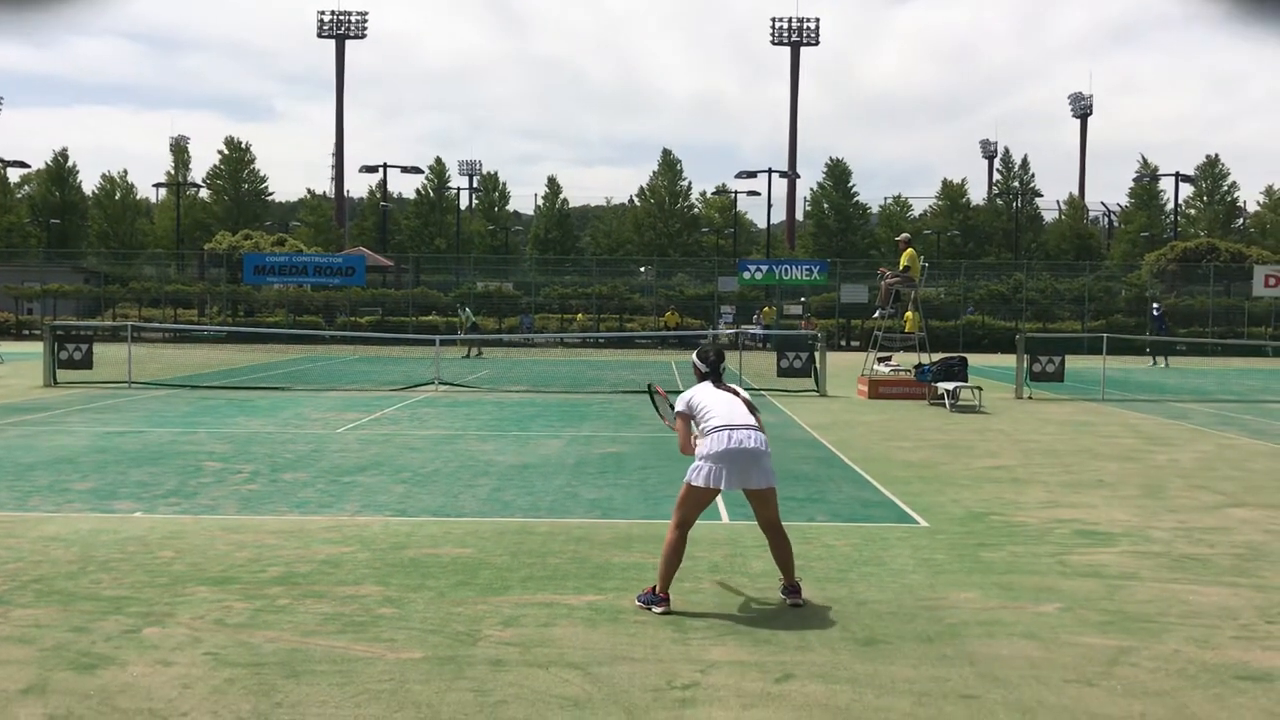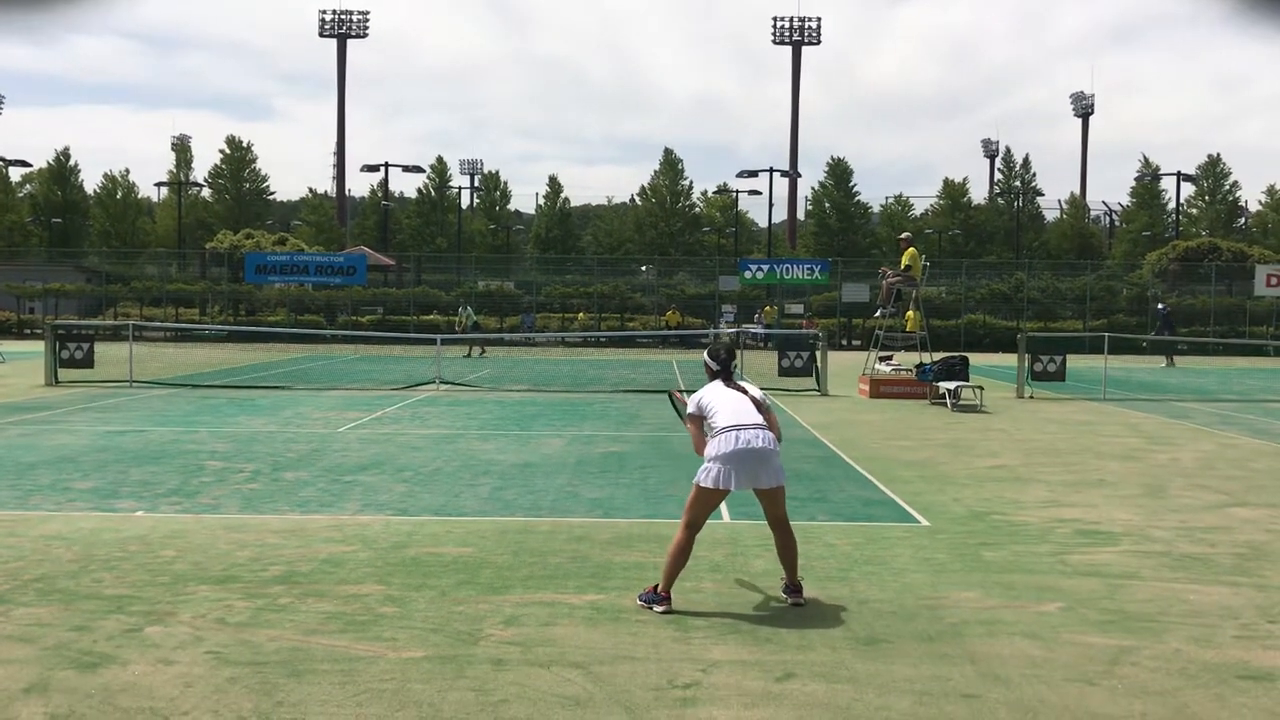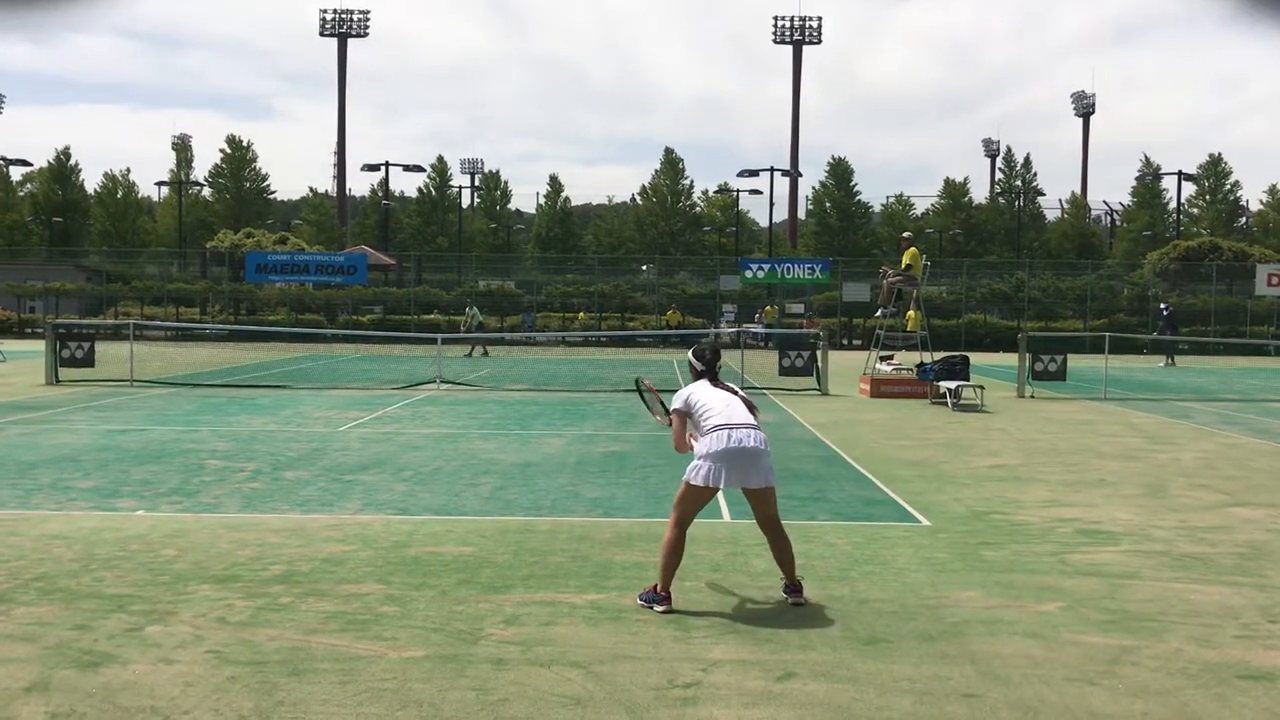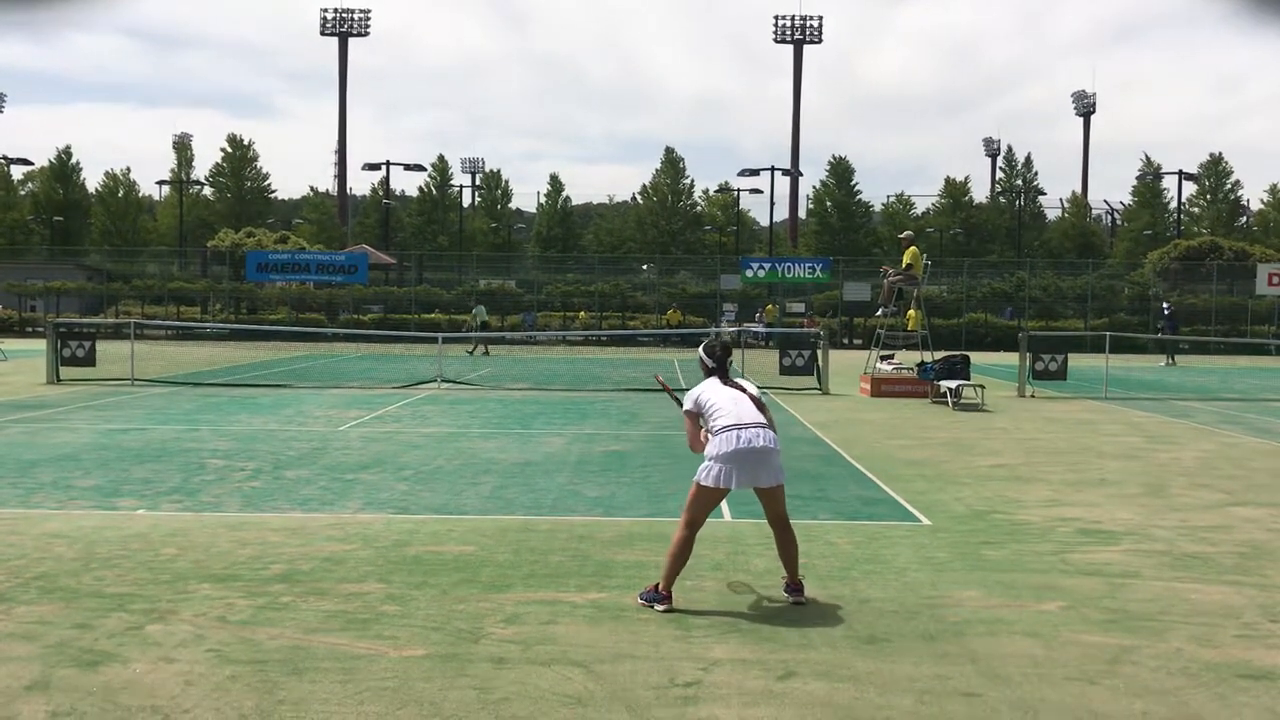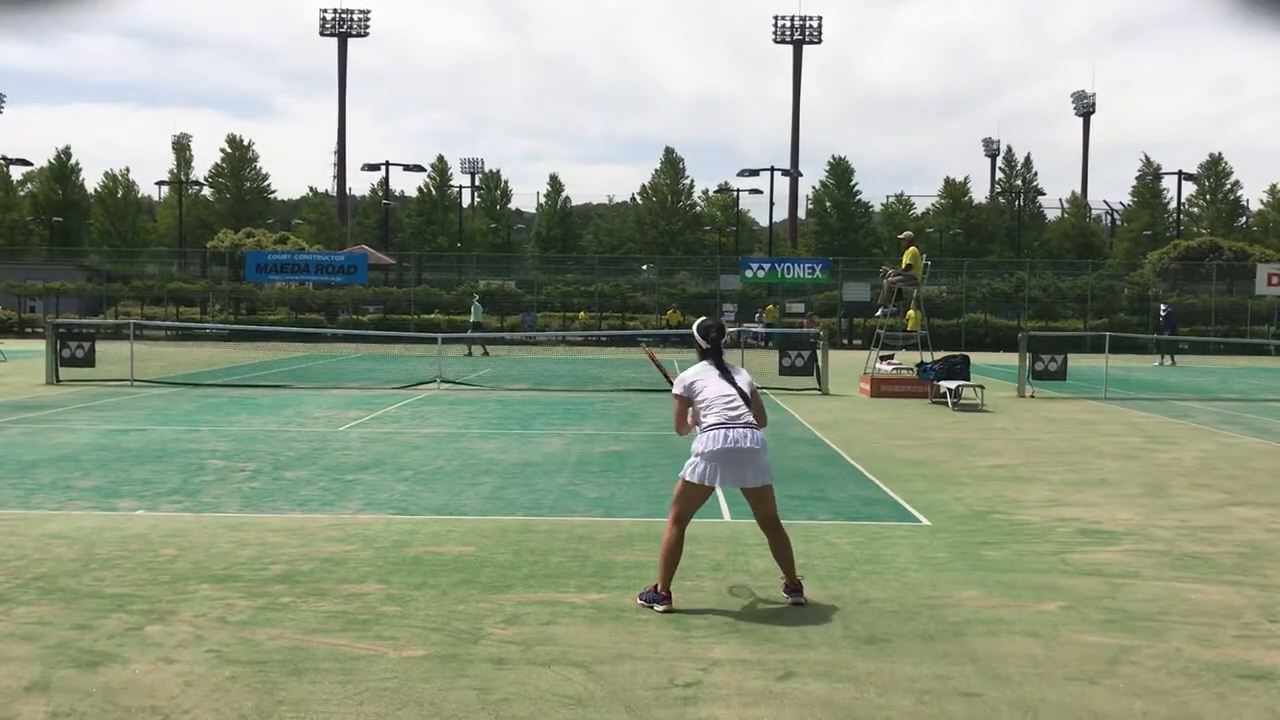
dt=0.4s
person 1, frame 1
left shoulder: (688, 396)
right shoulder: (738, 391)
left elbow: (685, 447)
right elbow: (762, 432)
left wrist: (697, 444)
left hip: (717, 448)
right hip: (756, 448)
left knee: (679, 524)
right knee: (771, 524)
left ankle: (659, 594)
right ankle: (792, 587)
person 1, frame 2
left shoulder: (700, 396)
right shoulder: (752, 389)
left elbow: (700, 448)
right elbow: (777, 433)
left hip: (726, 449)
right hip: (765, 447)
left knee: (689, 525)
right knee: (779, 522)
left ankle: (661, 594)
right ankle: (793, 587)
person 1, frame 3
left shoulder: (685, 393)
right shoulder: (734, 390)
left elbow: (680, 445)
left wrist: (693, 440)
left hip: (717, 448)
right hip: (756, 446)
left knee: (678, 523)
right knee: (771, 523)
left ankle: (661, 593)
right ankle: (793, 586)
person 1, frame 4
left shoulder: (696, 393)
right shoulder: (746, 386)
left elbow: (695, 445)
right elbow: (771, 426)
left hip: (726, 449)
right hip: (766, 446)
left knee: (689, 524)
right knee: (779, 520)
left ankle: (662, 592)
right ankle: (794, 585)
person 1, frame 5
left shoulder: (687, 377)
right shoulder: (741, 373)
left elbow: (681, 429)
right elbow: (761, 421)
left hip: (713, 446)
right hip: (752, 445)
left knee: (677, 520)
right knee: (770, 521)
left ankle: (661, 593)
right ankle: (794, 586)
